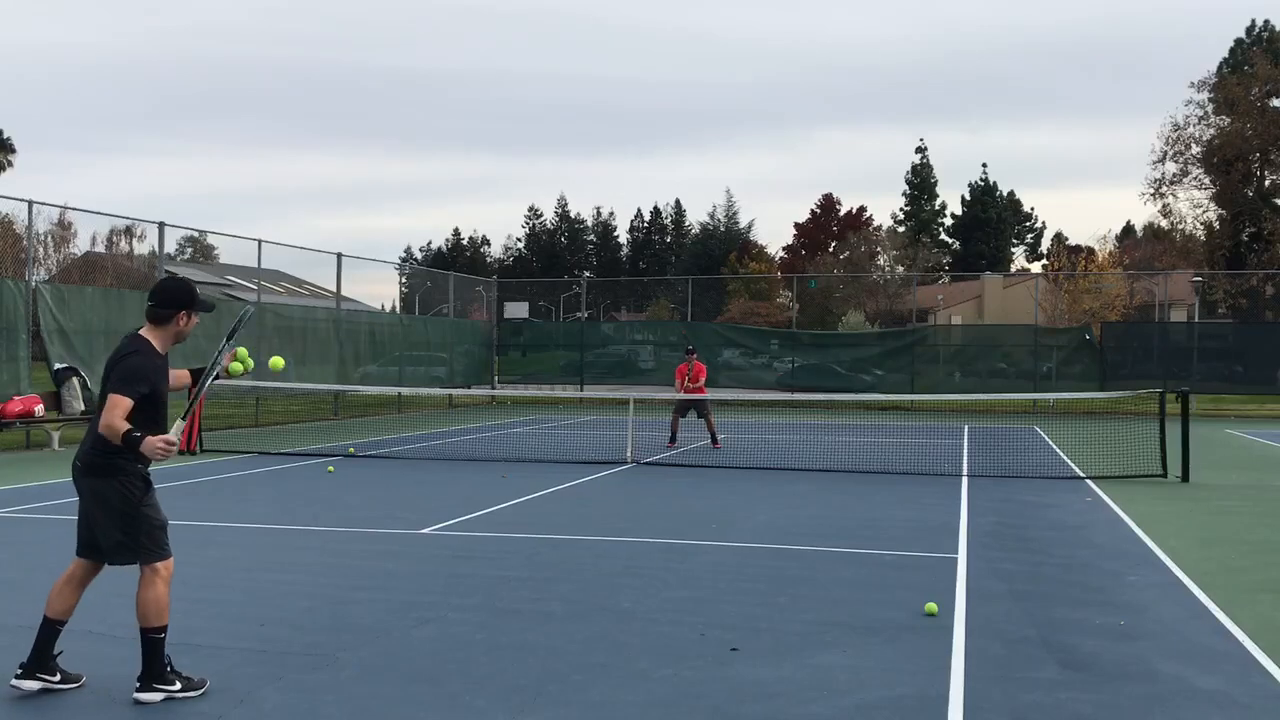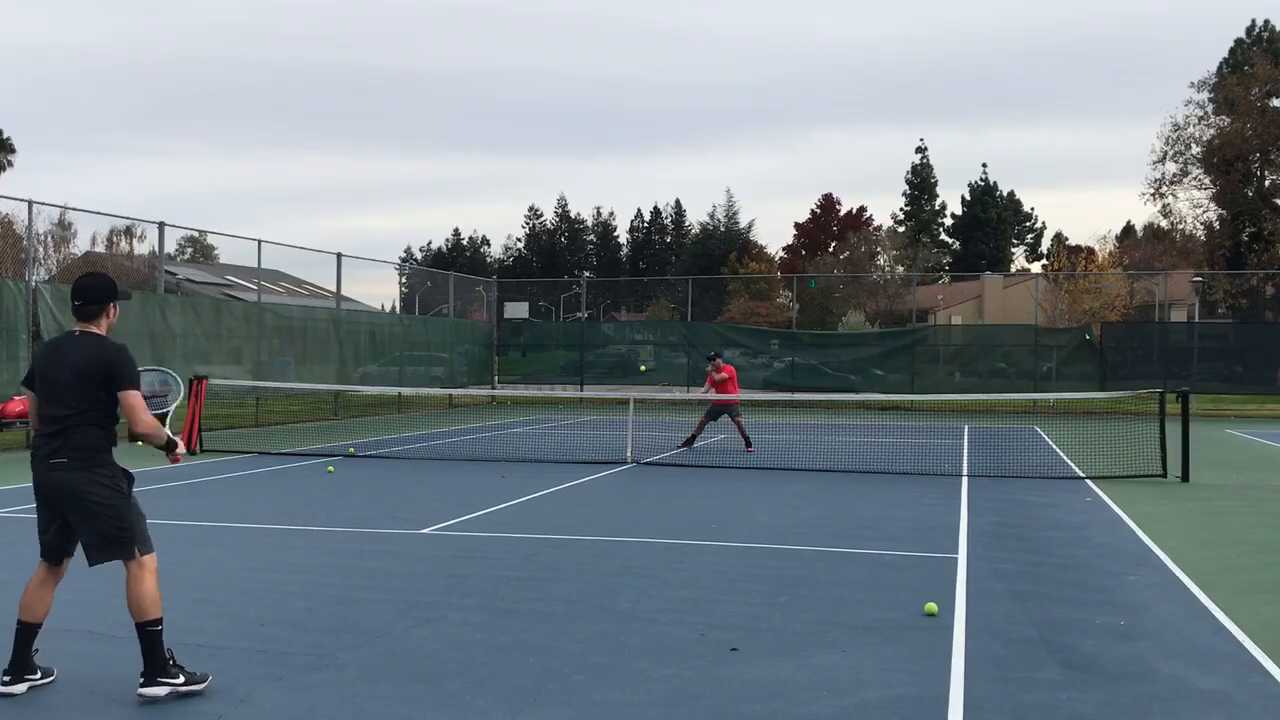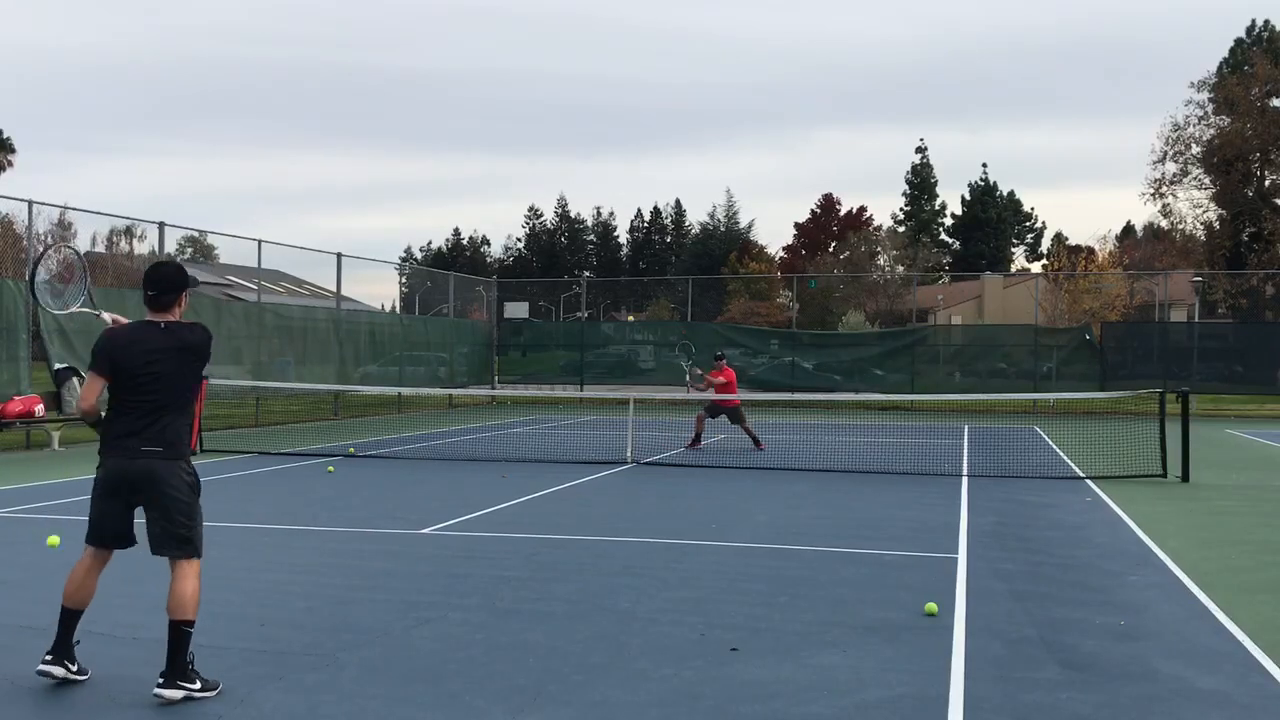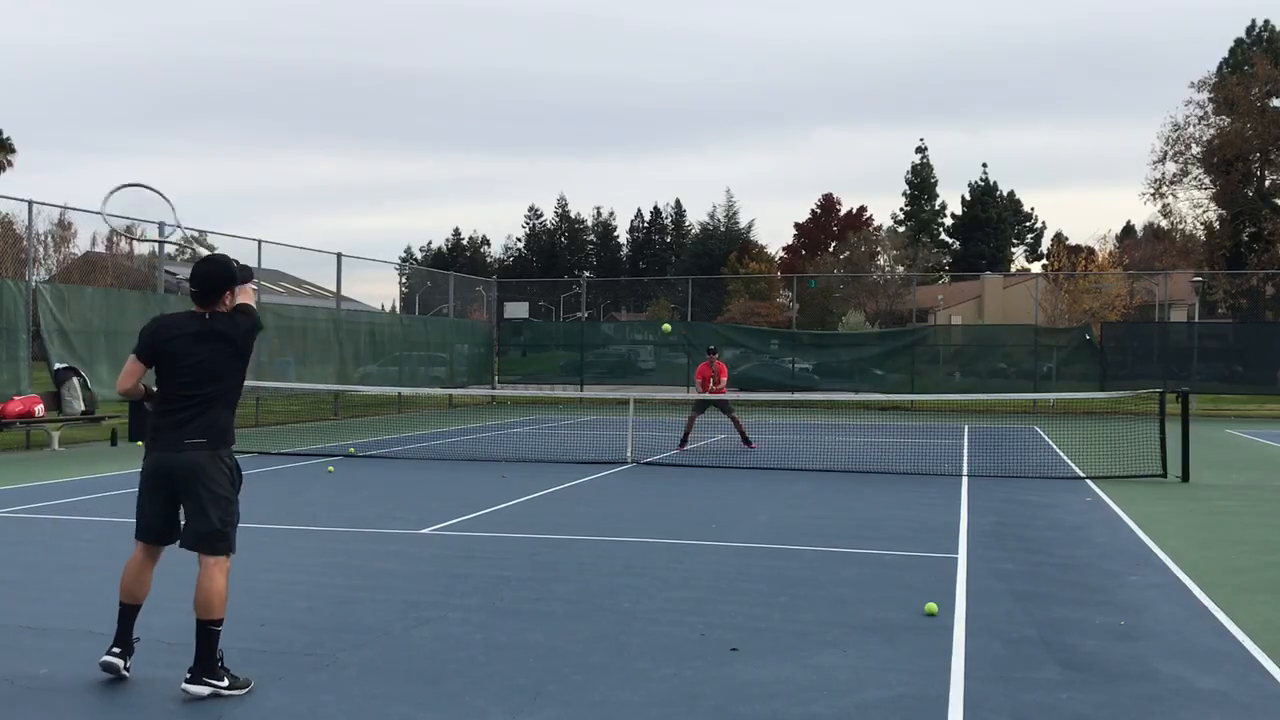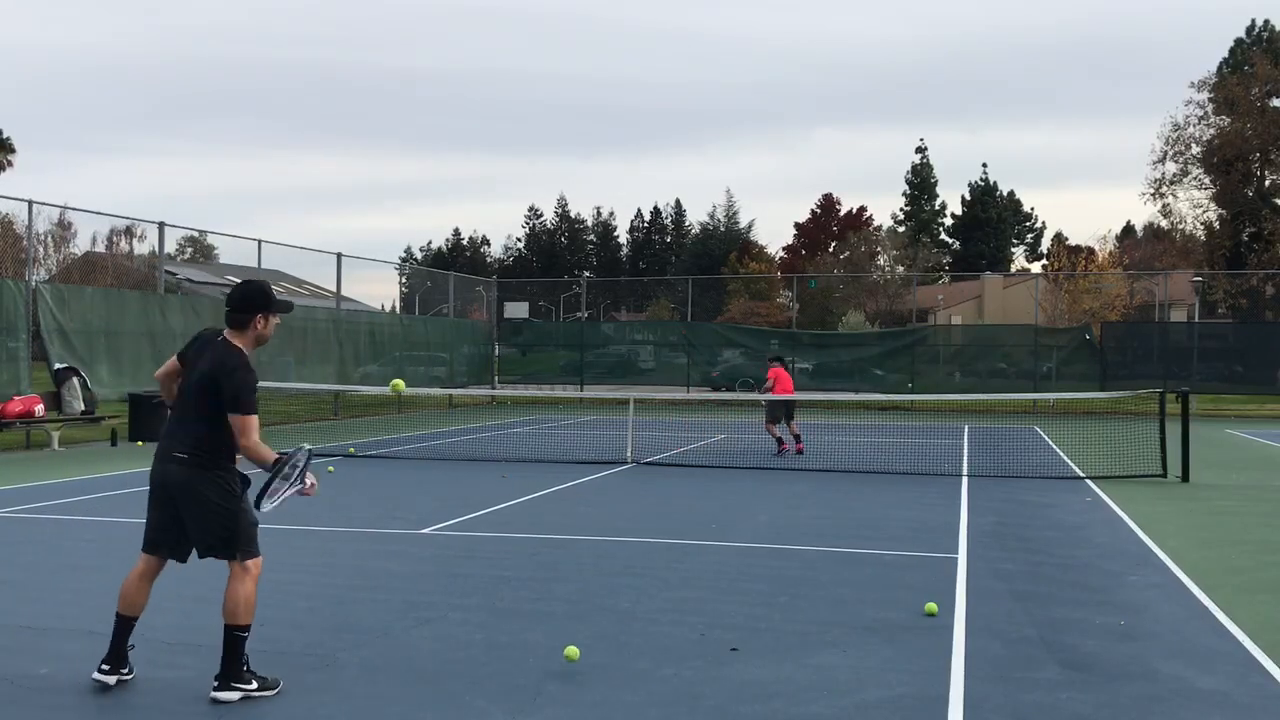
dt=1s
person 1, frame 1
left shoulder: (145, 345)
right shoulder: (140, 360)
left elbow: (163, 380)
right elbow: (110, 422)
left wrist: (210, 372)
right wrist: (140, 443)
left hip: (96, 472)
right hip: (116, 475)
left knee: (84, 565)
right knee: (158, 566)
left ankle: (37, 666)
right ankle: (156, 676)
person 1, frame 2
left shoulder: (47, 352)
right shoulder: (113, 354)
left elbow: (38, 414)
right elbow: (140, 424)
right wrist: (170, 443)
left hip: (47, 470)
right hip: (90, 471)
left knee: (50, 567)
right knee: (142, 562)
right ankle: (159, 670)
person 1, frame 3
left shoulder: (112, 340)
right shoulder: (199, 338)
left elbow: (86, 406)
left hip: (116, 462)
right hip: (166, 465)
left knee: (94, 554)
right knee: (187, 564)
left ankle: (59, 655)
right ankle: (176, 673)
person 1, frame 4
left shoulder: (160, 327)
right shoulder: (242, 325)
left elbow: (125, 387)
right elbow: (248, 296)
right wrist: (245, 283)
left hip: (161, 454)
right hip: (209, 458)
left knee: (147, 548)
right knee: (214, 560)
left ankle: (120, 646)
right ankle: (205, 670)
person 1, frame 5
left shoulder: (206, 342)
right shoulder: (238, 373)
left elbow: (165, 376)
right elbow: (248, 447)
left hip: (165, 468)
right hip: (207, 477)
left knee: (150, 562)
right knee: (247, 565)
left ankle: (112, 661)
right ankle: (234, 675)
